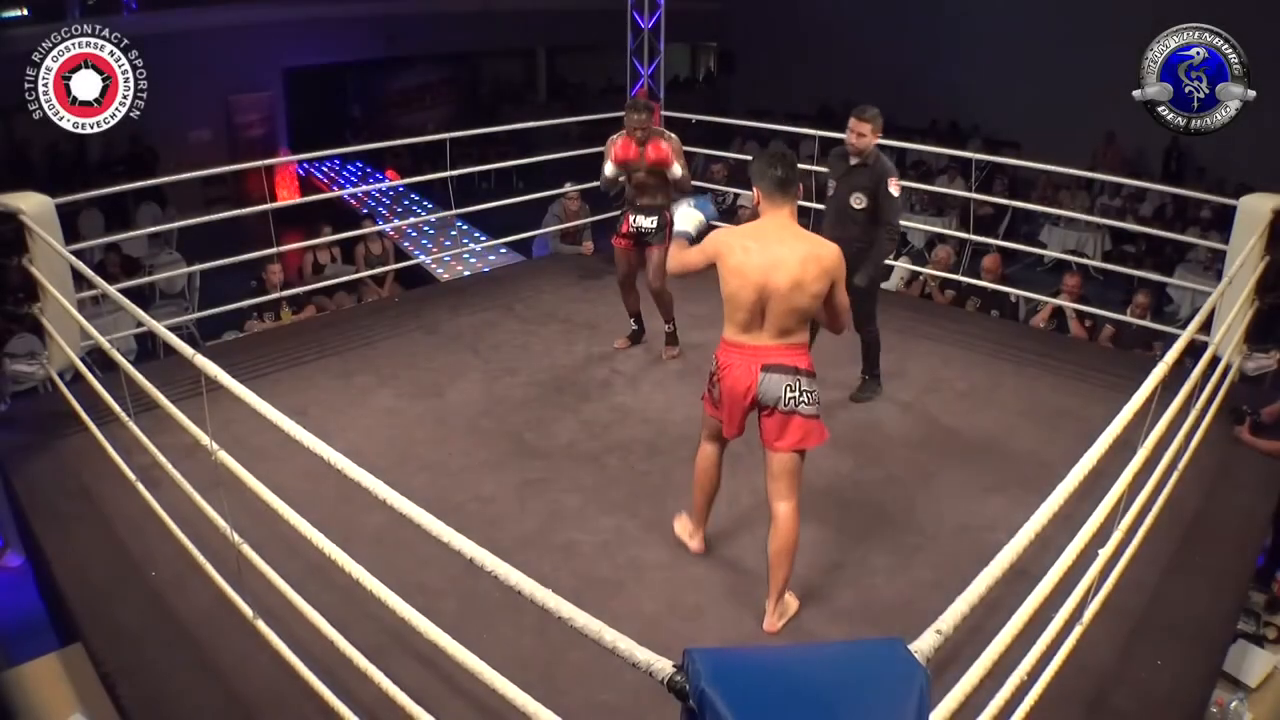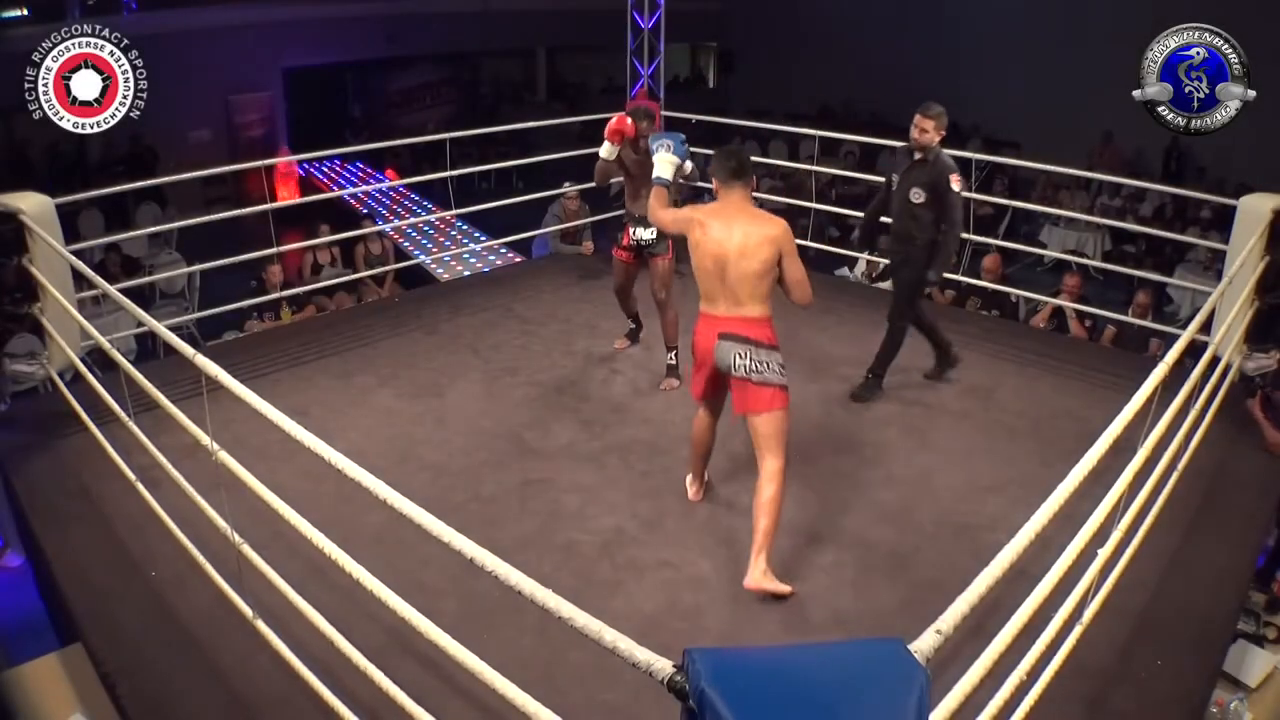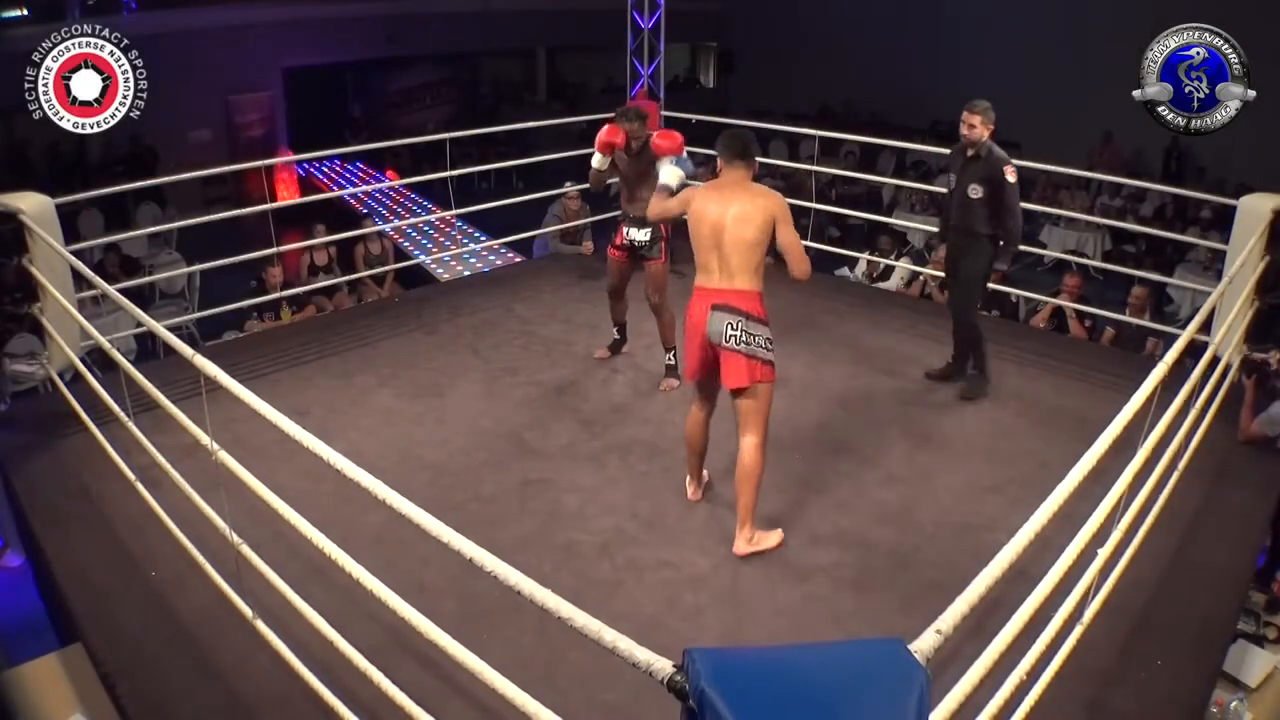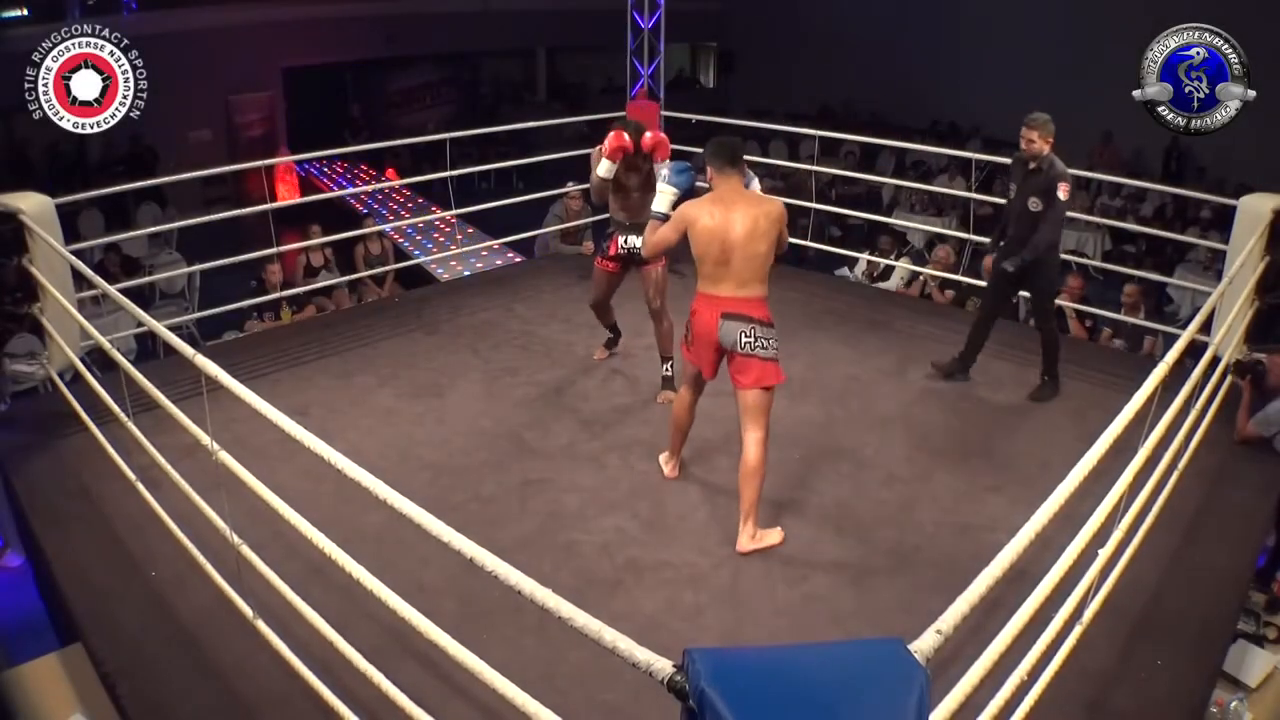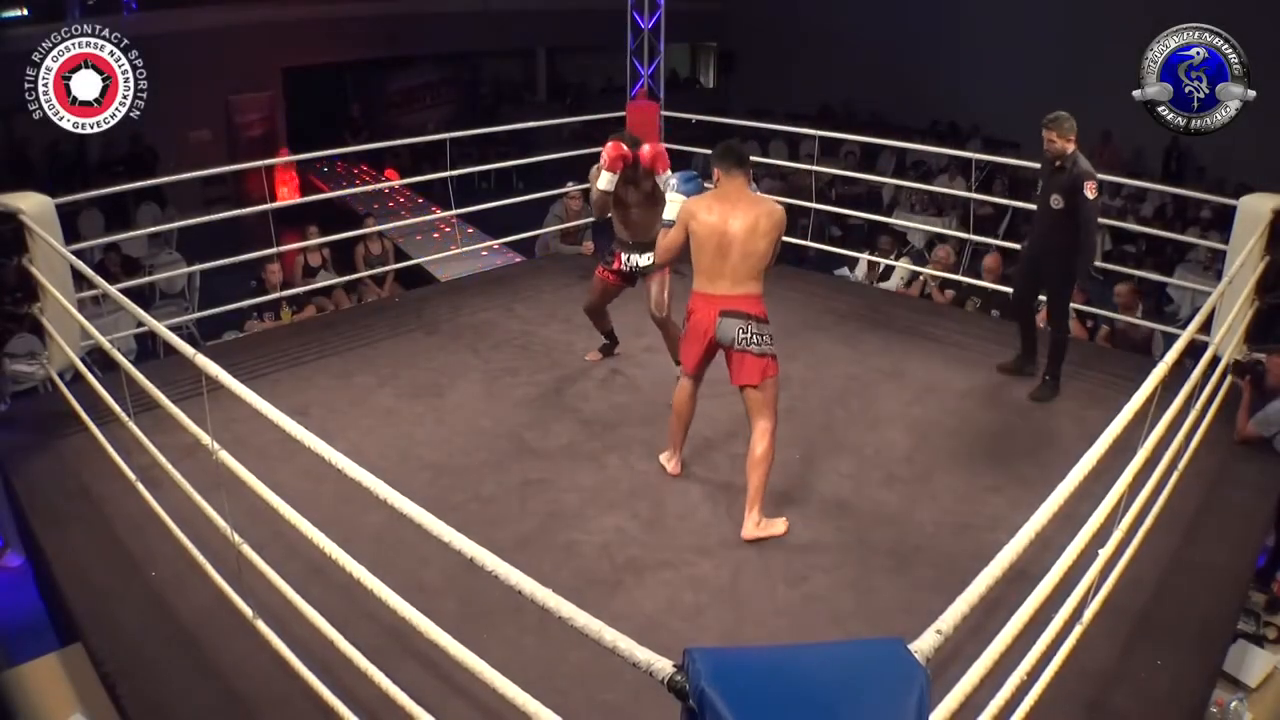
dt=0.4s
person 1, frame 1
left shoulder: (727, 242)
right shoulder: (828, 255)
left elbow: (673, 264)
right elbow: (838, 325)
left wrist: (684, 226)
left hip: (734, 366)
right hip: (792, 375)
left knee: (711, 440)
right knee: (784, 499)
left ankle: (695, 529)
right ankle: (775, 607)
person 1, frame 2
left shoulder: (696, 220)
right shoulder: (775, 229)
left elbow: (655, 213)
right elbow: (803, 298)
left wrist: (662, 170)
left hip: (709, 335)
right hip: (755, 343)
left knee: (708, 409)
right knee: (772, 460)
left ankle: (696, 481)
right ankle: (759, 566)
person 1, frame 3
left shoulder: (695, 195)
right shoulder: (771, 202)
left elbow: (653, 212)
right elbow: (801, 271)
left wrist: (667, 177)
left hip: (700, 310)
right hip: (744, 316)
left knee: (702, 402)
right knee: (752, 432)
left ankle: (694, 481)
right ankle: (745, 534)
person 1, frame 4
left shoulder: (691, 211)
right shoulder: (773, 209)
left elbow: (649, 251)
left wrist: (662, 199)
left hip: (706, 314)
right hip: (752, 323)
left knee: (689, 389)
right knee: (755, 431)
left ankle: (671, 459)
right ankle: (748, 531)
person 1, frame 5
left shoulder: (693, 208)
right shoulder: (774, 212)
left elbow: (661, 257)
left wrist: (672, 206)
left hip: (703, 312)
right hip: (747, 319)
left knee: (689, 379)
right knee: (764, 422)
left ankle: (673, 456)
right ankle: (754, 519)
person 2, frame 1
left shoulder: (883, 172)
right shoulder: (837, 157)
left elbow: (889, 230)
left wrist: (868, 270)
left hip: (860, 258)
left knee: (863, 323)
left ankle: (871, 378)
person 2, frame 2
left shoulder: (945, 169)
right shoulder: (901, 155)
left elbow: (953, 224)
right elbow: (884, 195)
left wrist: (938, 266)
right wrist: (865, 227)
left hip: (919, 253)
right hip: (897, 246)
left knee: (898, 317)
right knee: (911, 310)
left ankle: (874, 378)
right ankle: (946, 353)
person 2, frame 3
left shoulder: (999, 162)
right shoulder: (957, 154)
left elbow: (1012, 213)
left wrist: (1006, 254)
right wrist: (943, 232)
left hip: (980, 245)
right hip: (956, 241)
left knee: (964, 309)
right knee: (958, 306)
left ankle: (979, 373)
right ankle: (958, 365)
person 2, frame 4
left shoulder: (1058, 176)
right shoulder: (1019, 163)
left elbow: (1051, 227)
left wrist: (1022, 258)
right wrist: (998, 239)
left hip: (1041, 259)
right hip: (1011, 250)
left knee: (1044, 321)
right knee: (989, 308)
left ankle: (1050, 379)
right ankle: (962, 363)
person 2, frame 5
left shoulder: (1083, 175)
right shoulder: (1049, 162)
left elbow: (1089, 228)
left wrist: (1082, 271)
left hip: (1062, 257)
right hip: (1035, 248)
left knee: (1057, 319)
right knee: (1020, 303)
left ankle: (1051, 379)
right ankle: (1027, 358)
person 3, frame 1
left shoulder: (668, 142)
right shoulder: (616, 143)
left elbow: (686, 185)
right elbow: (605, 183)
left wrist: (670, 166)
right wrist: (614, 163)
left hip: (658, 217)
right hip: (629, 215)
left knee: (656, 284)
right knee: (624, 278)
left ankle: (670, 331)
right ankle: (637, 329)
person 3, frame 2
right shoulder: (621, 148)
left elbow: (692, 178)
right elbow: (600, 179)
left wrist: (680, 159)
right wrist: (610, 144)
left hip: (660, 228)
right hip: (632, 225)
left knee: (662, 297)
right knee: (621, 287)
left ankle: (672, 365)
right ankle: (635, 328)
person 3, frame 3
left shoulder: (658, 148)
right shoulder: (615, 148)
right elbow: (595, 185)
left wrist: (676, 156)
right wrist: (601, 153)
left hip: (654, 229)
right hip: (626, 226)
left knee: (656, 300)
right knee: (614, 289)
left ankle: (671, 364)
right ankle: (619, 340)
person 3, frame 4
left shoulder: (652, 157)
right shoulder: (601, 155)
right elbow: (597, 197)
right wrist: (610, 160)
right hip: (618, 235)
left knee: (656, 307)
right knee: (597, 300)
left ankle: (667, 376)
right ankle: (614, 336)
person 3, frame 5
left shoulder: (653, 169)
right shoulder: (600, 172)
right elbow: (598, 212)
left wrist: (663, 173)
right wrist: (610, 172)
left hip: (654, 252)
right hip: (622, 251)
left knee: (660, 314)
right knee: (592, 306)
right ankle: (610, 343)
